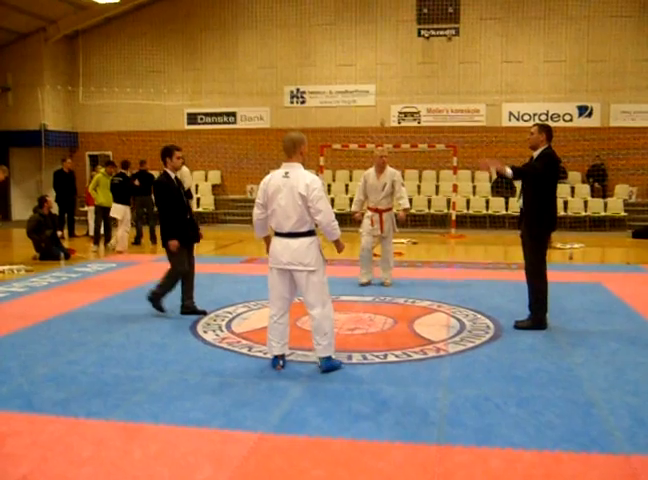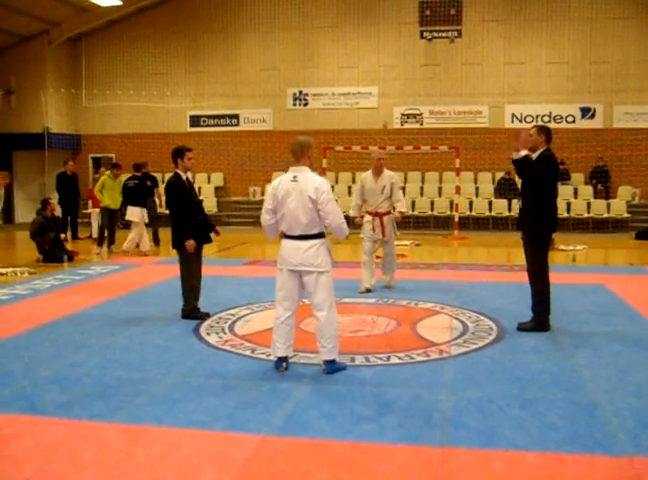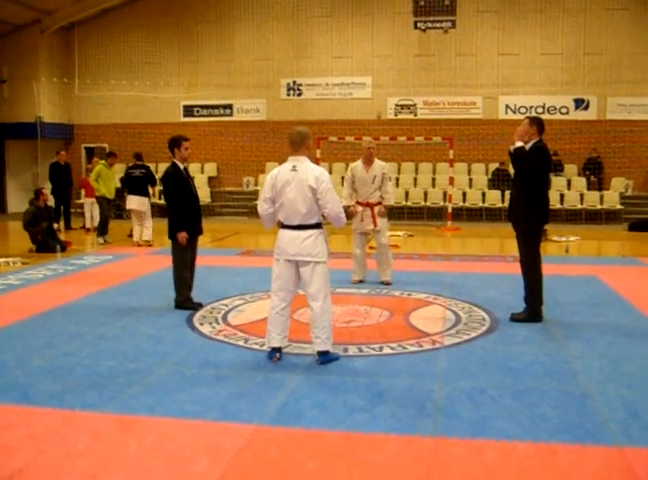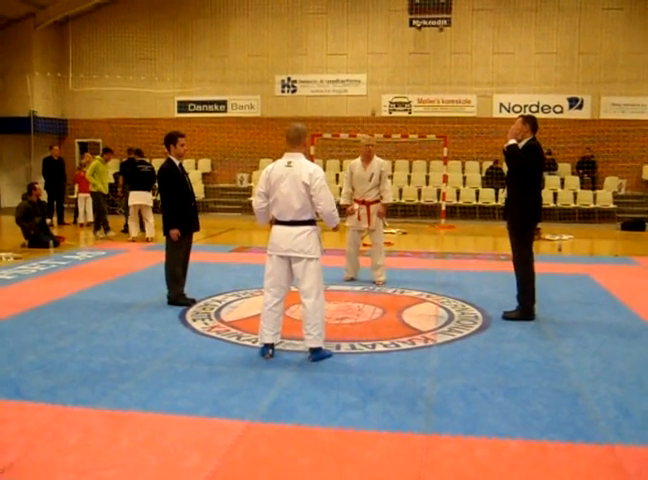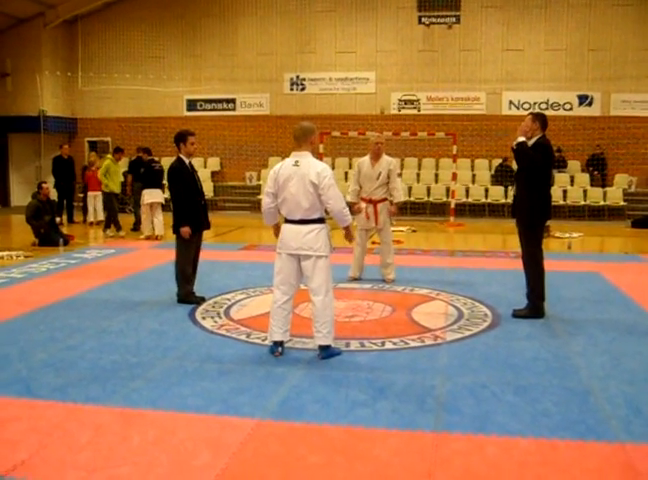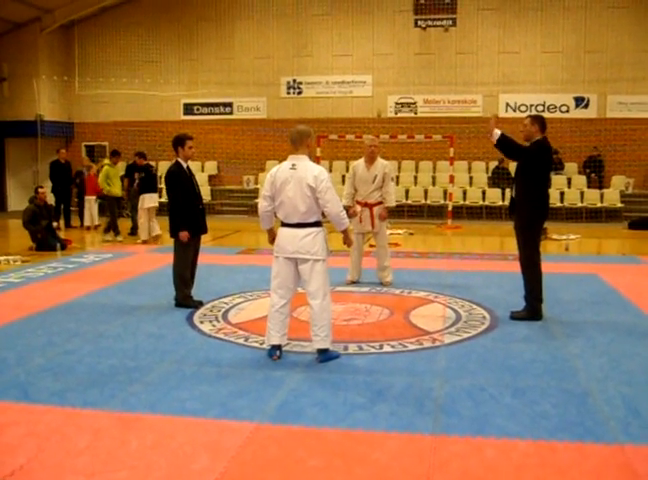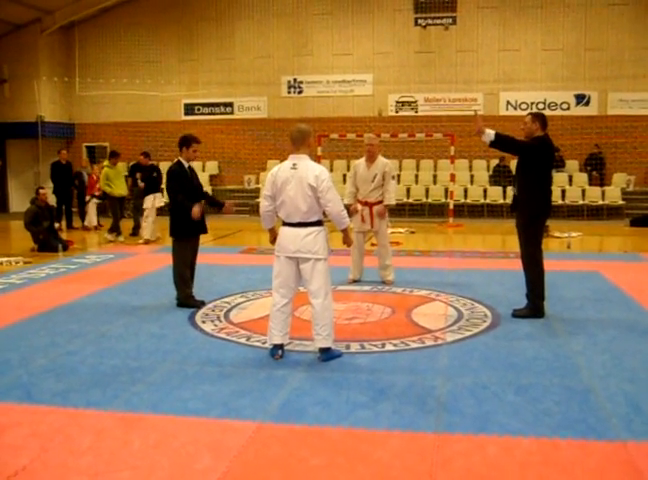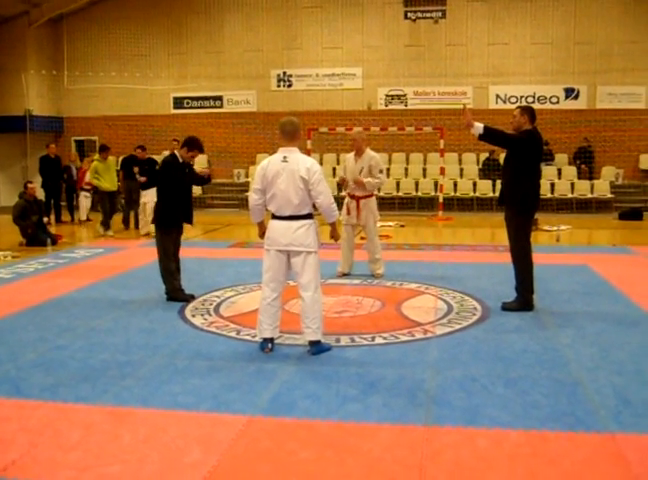
dt=0.3s
person 1, frame 1
left shoulder: (268, 180)
right shoulder: (310, 180)
left elbow: (259, 216)
right elbow: (324, 216)
left wrist: (266, 238)
right wrist: (337, 240)
left hip: (279, 247)
right hip: (305, 247)
left knee: (278, 305)
right knee: (319, 304)
left ankle: (277, 356)
right ankle: (325, 356)
person 1, frame 2
left shoulder: (277, 184)
right shoulder: (319, 183)
left elbow: (267, 220)
right elbow: (334, 219)
right wrist: (344, 234)
left hip: (288, 250)
right hip: (315, 250)
left knee: (285, 306)
right knee: (324, 307)
left ankle: (281, 357)
right ankle: (329, 360)
person 1, frame 3
left shoulder: (275, 174)
right shoulder: (318, 173)
left elbow: (265, 210)
right elbow: (333, 209)
right wrist: (341, 222)
left hip: (285, 240)
right hip: (312, 240)
left knee: (280, 296)
right knee: (319, 297)
left ankle: (275, 348)
right ankle: (323, 350)
person 1, frame 4
left shoulder: (270, 170)
right shoulder: (313, 170)
left elbow: (259, 204)
right elbow: (326, 206)
right wrist: (335, 224)
left hip: (279, 235)
right hip: (305, 236)
left knee: (273, 292)
right knee: (311, 294)
left ankle: (268, 344)
right ankle: (315, 347)
person 1, frame 5
left shoulder: (278, 169)
right shoulder: (320, 169)
left elbow: (267, 204)
right elbow: (335, 204)
left wrist: (275, 226)
right wrist: (347, 227)
left hip: (288, 234)
right hip: (314, 234)
left knee: (282, 289)
right knee: (320, 291)
left ankle: (277, 342)
right ankle: (324, 345)
person 1, frame 6
left shoulder: (275, 172)
right shoulder: (317, 172)
left elbow: (264, 207)
right elbow: (333, 207)
left wrist: (270, 231)
right wrist: (346, 232)
left hip: (285, 237)
right hip: (311, 238)
left knee: (280, 293)
right knee: (318, 295)
left ankle: (275, 345)
right ankle: (322, 347)
person 1, frame 7
left shoulder: (276, 172)
right shoulder: (318, 171)
left elbow: (266, 207)
right elbow: (333, 206)
left wrist: (271, 231)
right wrist: (346, 232)
left hip: (286, 237)
right hip: (312, 237)
left knee: (281, 293)
right knee: (319, 294)
left ankle: (277, 345)
right ankle: (324, 347)
person 1, frame 8
left shoulder: (266, 165)
right shoulder: (309, 164)
left elbow: (255, 201)
right elbow: (324, 200)
left wrist: (260, 224)
right wrist: (334, 227)
left hip: (276, 230)
right hip: (303, 230)
left knee: (271, 287)
right knee: (309, 288)
left ankle: (267, 338)
right ankle: (314, 340)
person 2, frame 1
left shoulder: (548, 157)
right shoulder: (538, 157)
left elbow: (533, 174)
right elbow: (522, 171)
left wrist: (506, 170)
right wrist: (498, 167)
left hip: (539, 222)
right hip: (534, 220)
left knee: (536, 269)
right knee: (534, 269)
left ankle: (538, 317)
right ankle: (537, 315)
person 2, frame 2
left shoulder: (547, 158)
right shoulder: (539, 158)
left elbow: (533, 175)
right elbow: (523, 173)
left wrist: (524, 152)
right wrist: (518, 153)
left hip: (540, 223)
right hip: (534, 221)
left knee: (538, 271)
right knee: (536, 270)
left ankle: (541, 319)
right ankle: (540, 316)
person 2, frame 3
left shoulder: (539, 149)
right shoulder: (531, 150)
left elbow: (525, 167)
right elbow: (519, 166)
left wrist: (519, 144)
right wrist: (516, 146)
left hip: (531, 214)
right hip: (526, 212)
left knee: (530, 261)
right knee: (529, 261)
left ankle: (534, 310)
right ankle: (533, 308)
person 2, frame 4
left shoulder: (532, 148)
right shoulder: (526, 148)
left elbow: (518, 166)
right elbow: (513, 165)
left wrist: (512, 142)
right wrist: (510, 145)
left hip: (524, 212)
right hip: (519, 210)
left knee: (523, 259)
right knee: (522, 259)
left ankle: (526, 308)
right ankle: (525, 305)
person 2, frame 5
left shoulder: (542, 146)
right shoulder: (536, 145)
left elbow: (527, 163)
right elbow: (523, 162)
left wrist: (521, 139)
right wrist: (519, 143)
left hip: (533, 209)
right hip: (529, 208)
left knee: (532, 257)
right knee: (531, 257)
left ankle: (536, 306)
right ankle: (534, 304)
person 2, frame 6
left shoulder: (541, 148)
right shoulder: (536, 148)
left elbow: (518, 152)
right elbow: (518, 154)
left wrist: (496, 133)
right wrist: (496, 135)
left hip: (532, 210)
right hip: (528, 209)
left knee: (529, 259)
right knee: (529, 258)
left ankle: (534, 308)
right ankle: (533, 305)
person 2, frame 7
left shoulder: (542, 144)
right shoulder: (536, 145)
left elbow: (516, 146)
right elbow: (517, 147)
left wrist: (486, 133)
right wrist: (486, 133)
left hip: (533, 208)
right hip: (530, 206)
left knee: (531, 256)
right knee: (531, 256)
left ankle: (535, 306)
right ankle: (535, 304)
person 2, frame 8
left shoulder: (530, 137)
right shoulder: (525, 138)
left elbow: (505, 139)
right elbow: (506, 141)
left wrist: (475, 126)
right wrist: (475, 126)
left hip: (522, 201)
right hip: (519, 200)
left knee: (520, 249)
right knee: (520, 249)
left ankle: (525, 299)
right ankle: (524, 296)
person 3, frame 1
left shoulder: (176, 180)
right shoulder: (161, 182)
right elbow: (164, 212)
left wrist: (196, 228)
right wrist: (170, 237)
left hip: (186, 232)
right hip: (174, 234)
left knee: (189, 270)
right knee: (180, 268)
left ankle: (188, 305)
right ankle: (156, 295)
person 3, frame 2
left shoulder: (187, 181)
right shoulder: (173, 183)
right elbow: (178, 214)
left wrist: (211, 226)
right wrist: (186, 237)
left hip: (196, 233)
right hip: (186, 237)
left knee: (195, 274)
right knee: (190, 274)
left ankle: (193, 307)
right ankle: (189, 309)
person 3, frame 3
left shoulder: (183, 171)
right shoulder: (171, 173)
right elbow: (173, 204)
left wrist: (196, 224)
right wrist: (180, 229)
left hip: (191, 225)
right hip: (182, 228)
left knee: (189, 264)
right knee: (182, 265)
left ankle: (187, 297)
right ankle: (182, 299)
person 3, frame 4
left shoulder: (179, 167)
right shoulder: (166, 169)
right elbow: (167, 201)
left wrist: (192, 220)
right wrist: (172, 226)
left hip: (186, 222)
right hip: (176, 224)
left knee: (183, 261)
right knee: (174, 261)
left ankle: (179, 293)
right ankle: (174, 295)
person 3, frame 5
left shoulder: (189, 166)
right shoulder: (176, 168)
right elbow: (178, 199)
left wrist: (202, 219)
right wrist: (183, 224)
left hip: (195, 221)
right hip: (186, 222)
left knee: (193, 259)
right knee: (185, 259)
left ankle: (188, 291)
right ankle: (184, 294)
person 3, frame 6
left shoulder: (186, 170)
right shoulder: (174, 172)
right elbow: (175, 203)
left wrist: (199, 224)
right wrist: (181, 228)
left hip: (194, 225)
right hip: (184, 227)
left knee: (191, 263)
right knee: (183, 263)
left ankle: (186, 295)
right ankle: (182, 297)
person 3, frame 7
left shoulder: (190, 170)
right shoulder: (174, 171)
left elbow: (200, 193)
right elbow: (176, 196)
left wrist: (220, 205)
right wrist: (191, 208)
left hip: (195, 224)
right hip: (183, 225)
left knee: (190, 262)
right knee: (182, 262)
left ankle: (186, 295)
right ankle: (184, 297)
person 3, frame 8
left shoulder: (185, 164)
right shoulder: (167, 163)
left elbow: (196, 180)
right elbow: (178, 183)
left wrist: (204, 175)
right wrist: (196, 174)
left hip: (177, 216)
right hip: (166, 216)
left knee: (174, 255)
right knee: (167, 255)
left ankle: (175, 289)
right ankle: (173, 291)
person 4, frame 1
left shoulder: (394, 174)
right shoulder: (367, 174)
left elbow: (401, 193)
right elbow: (360, 194)
left wrist: (403, 209)
right wrist: (357, 211)
left hip: (386, 215)
right hip: (370, 215)
left knee: (387, 249)
right knee: (365, 246)
left ankle: (386, 278)
right ankle: (365, 277)
person 4, frame 2
left shoulder: (391, 176)
right shoulder: (364, 178)
left elbow: (397, 196)
right elbow: (357, 198)
left wrist: (399, 211)
right wrist: (356, 215)
left hip: (387, 219)
right hip: (369, 219)
left knee: (389, 252)
right knee: (367, 252)
left ankle: (388, 280)
right ankle: (367, 284)
person 4, frame 3
left shoulder: (382, 166)
right shoulder: (353, 167)
left elbow: (386, 188)
right elbow: (348, 188)
left wrist: (385, 206)
right wrist: (349, 205)
left hip: (377, 209)
right hip: (360, 210)
left knee: (383, 243)
right knee: (359, 245)
left ankle: (385, 276)
right ankle: (358, 275)
person 4, frame 4
left shoulder: (381, 164)
right shoulder: (353, 165)
left elbow: (385, 186)
right elbow: (347, 186)
left wrist: (383, 205)
right wrist: (347, 205)
left hip: (374, 207)
right hip: (357, 207)
left knee: (377, 243)
right knee: (352, 242)
left ankle: (379, 276)
right ankle: (351, 272)
person 4, frame 5
left shoulder: (390, 162)
right shoulder: (361, 163)
left elbow: (395, 184)
right elbow: (354, 184)
left wrist: (395, 204)
right wrist: (354, 203)
left hip: (382, 206)
right hip: (364, 206)
left knee: (386, 241)
right knee: (360, 241)
left ankle: (388, 274)
right ankle: (355, 273)
person 4, frame 6
left shoulder: (385, 166)
right shoulder: (356, 166)
left elbow: (388, 189)
right elbow: (349, 188)
left wrist: (386, 208)
right wrist: (349, 206)
left hip: (377, 209)
right hip: (359, 209)
left knee: (382, 244)
right knee: (356, 244)
left ankle: (385, 276)
right ankle: (353, 276)
person 4, frame 7
left shoulder: (385, 164)
right shoulder: (357, 165)
left elbow: (389, 187)
right elbow: (351, 186)
left wrist: (385, 206)
right wrist: (351, 204)
left hip: (377, 208)
right hip: (360, 208)
left knee: (383, 243)
right knee: (357, 243)
left ankle: (387, 275)
right ankle: (355, 274)
person 4, frame 8
left shoulder: (373, 157)
right shoulder: (348, 158)
left elbow: (380, 179)
left wrist: (363, 182)
right wrist: (342, 180)
left hip: (366, 202)
right hip: (350, 201)
left knee: (372, 237)
right knee: (347, 237)
left ankle: (377, 268)
right ankle: (344, 268)
